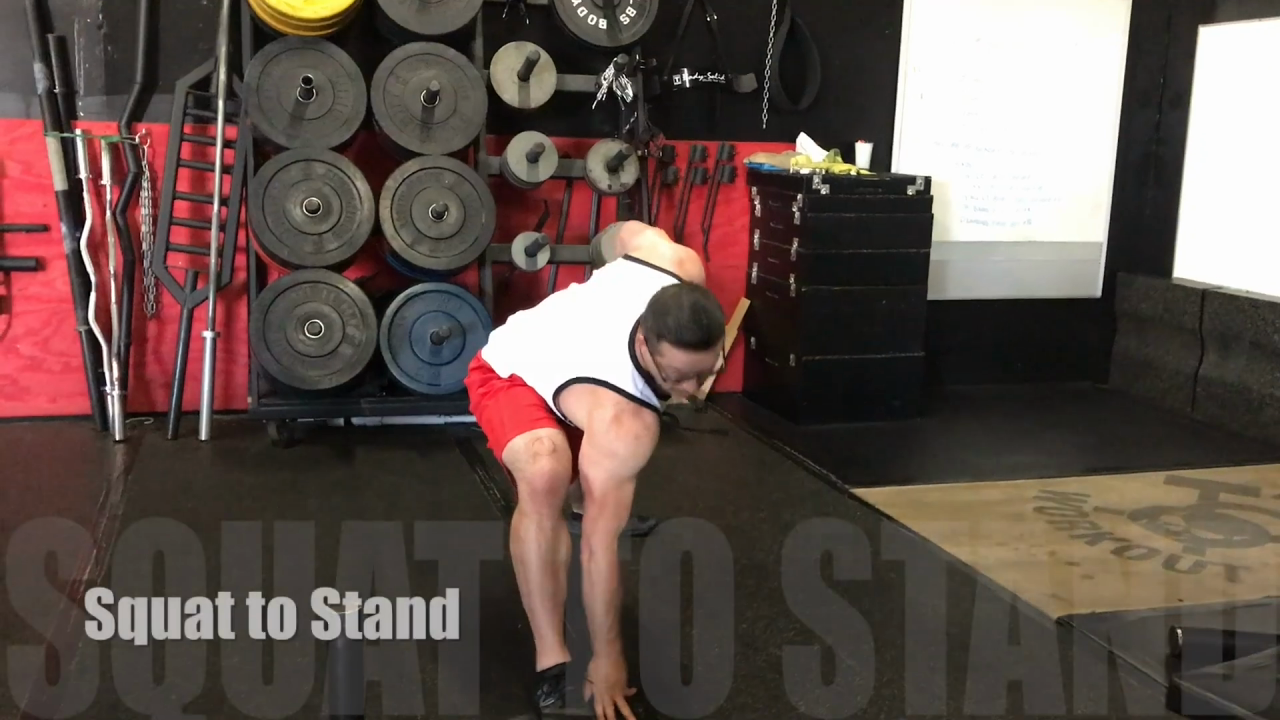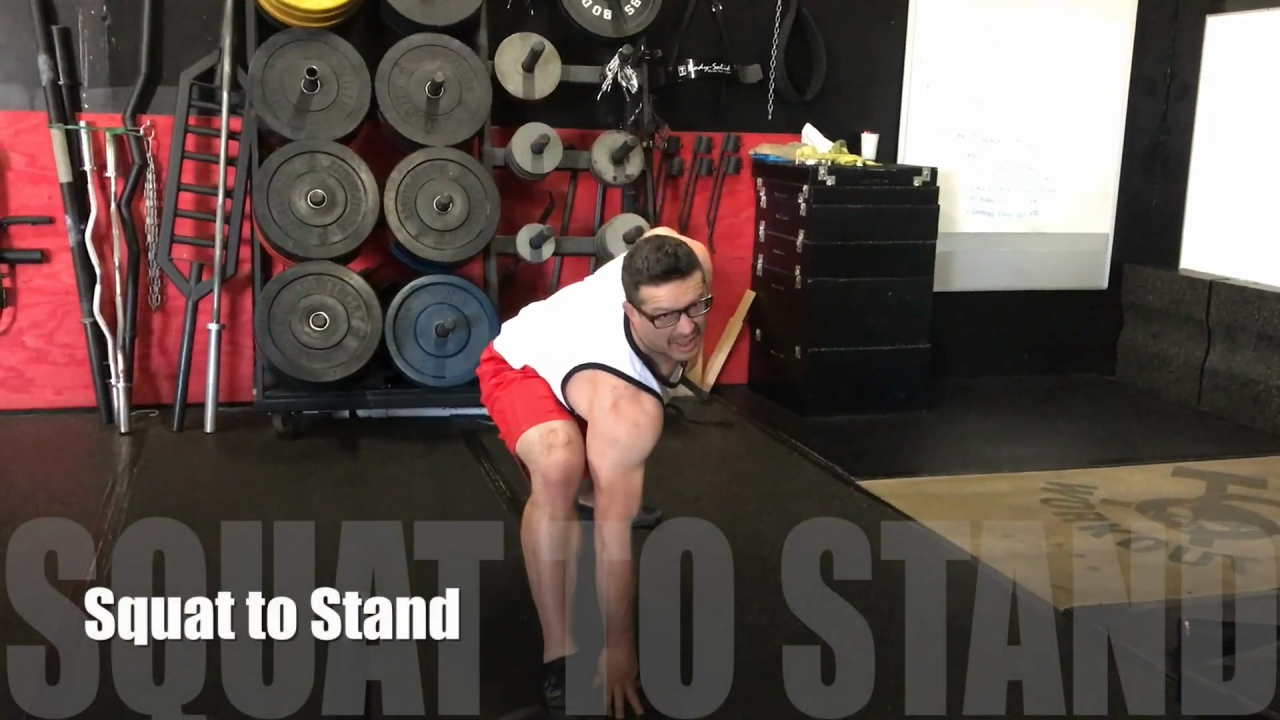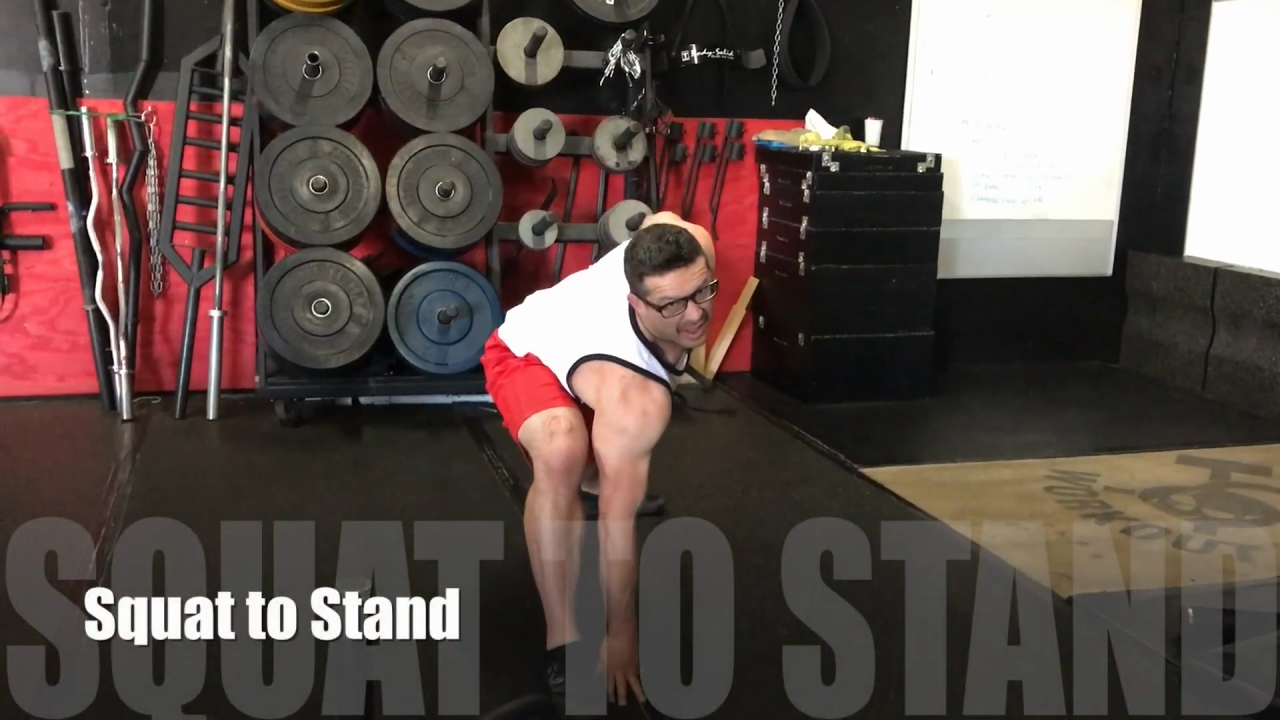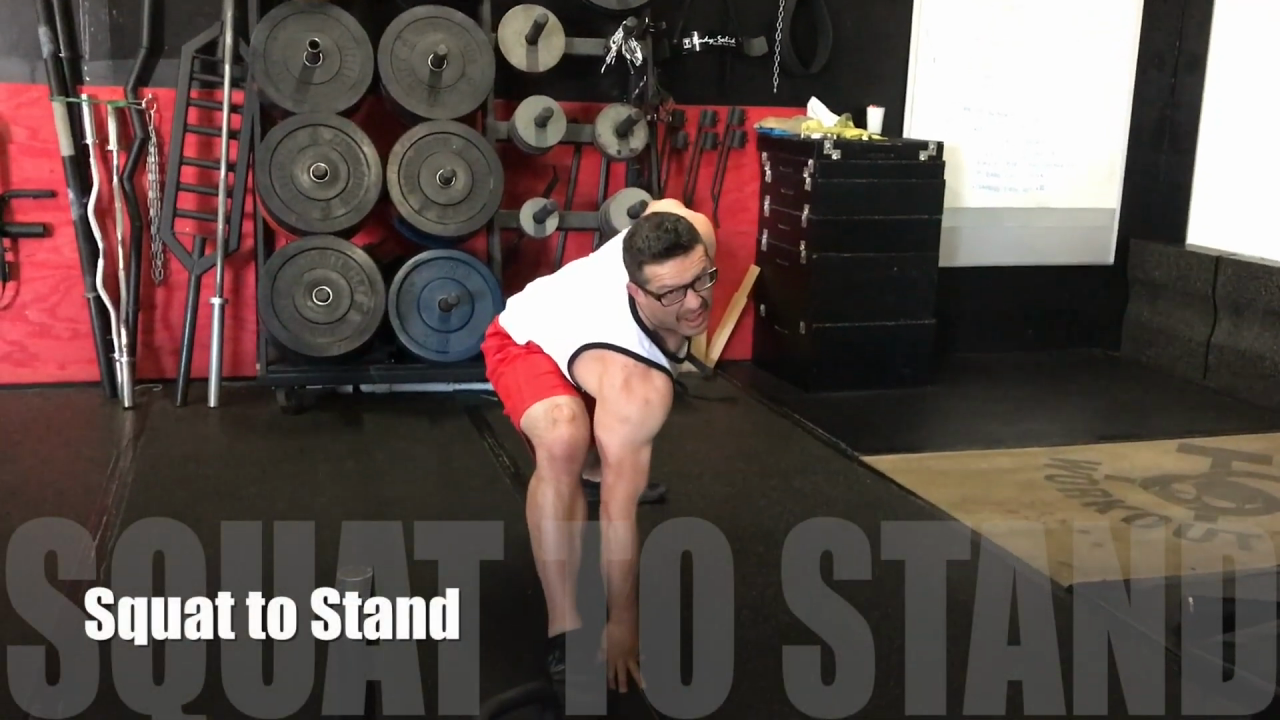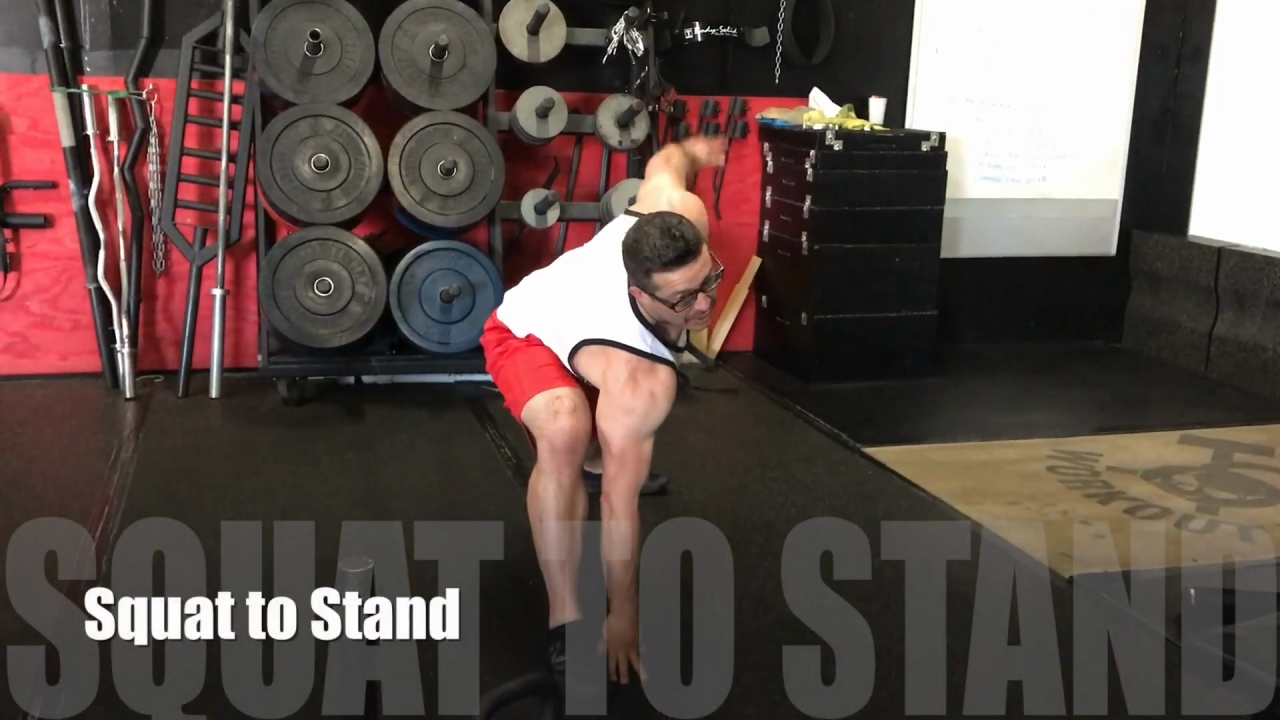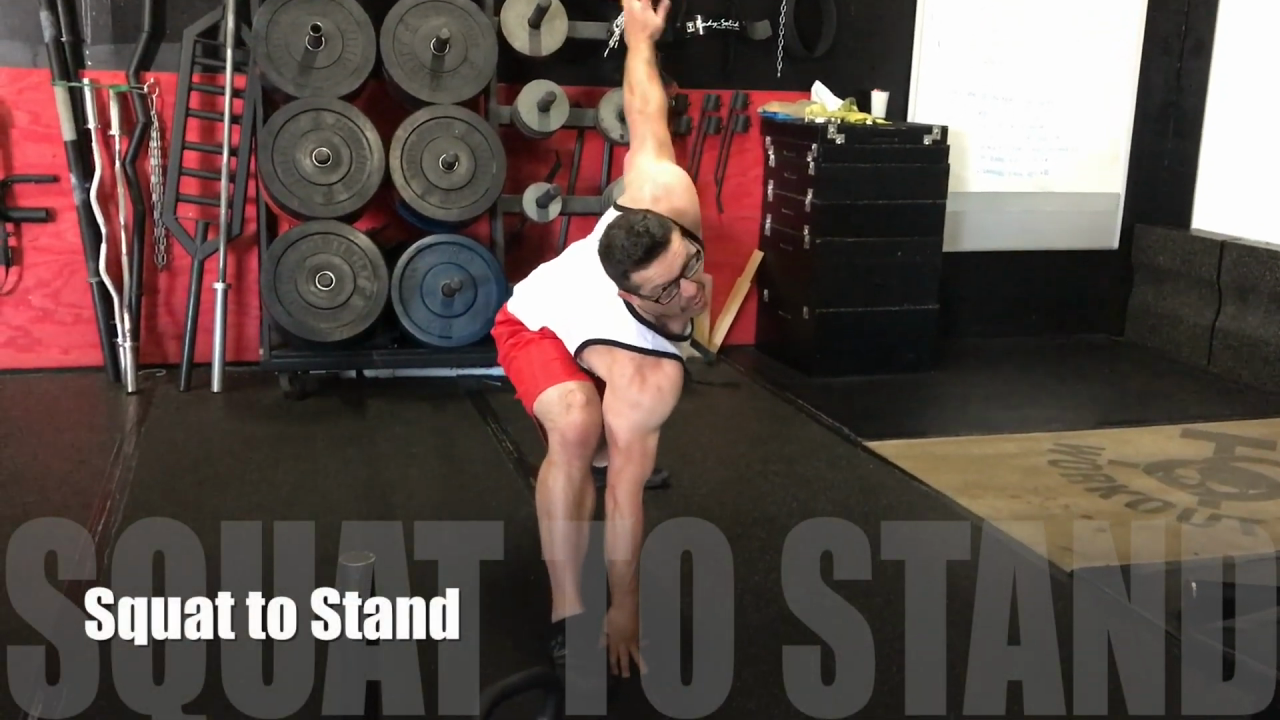
dt=0.3s
person 1, frame 1
left shoulder: (682, 273)
right shoulder: (621, 418)
left elbow: (632, 232)
right elbow: (600, 541)
right wrist: (608, 659)
left hip: (564, 340)
right hip: (510, 372)
right knee: (546, 474)
left ankle: (583, 481)
right ankle: (552, 665)
person 1, frame 2
left shoulder: (688, 260)
right shoulder: (624, 405)
left elbow: (657, 235)
right elbow: (612, 533)
right wrist: (619, 650)
left hip: (566, 333)
right hip: (521, 364)
right knee: (560, 466)
left ankle: (598, 475)
right ankle: (560, 656)
person 1, frame 3
left shoulder: (688, 247)
right shoulder: (632, 393)
left elbow: (659, 217)
right elbow: (617, 519)
right wrist: (622, 639)
left hip: (571, 323)
right hip: (526, 352)
right knee: (561, 453)
left ankle: (596, 464)
right ankle: (563, 644)
person 1, frame 4
left shoulder: (688, 233)
right shoulder: (634, 384)
left elbow: (661, 205)
right elbow: (618, 509)
right wrist: (622, 626)
left hip: (574, 312)
right hip: (527, 340)
right knee: (565, 442)
left ankle: (597, 459)
right ankle: (564, 630)
person 1, frame 5
left shoulder: (682, 218)
right shoulder: (633, 370)
left elbow: (665, 163)
right elbow: (619, 507)
left wrist: (687, 153)
right wrist: (622, 621)
left hip: (561, 303)
right hip: (523, 333)
right knee: (569, 444)
left ankle: (606, 448)
right ankle: (565, 621)
person 1, frame 6
left shoulder: (666, 200)
right shoulder: (648, 374)
left elbow: (644, 118)
right elbow: (624, 495)
right wrist: (624, 613)
left hip: (573, 296)
right hip: (534, 325)
left knee: (625, 437)
right knee: (577, 430)
left ankle: (607, 440)
right ankle: (568, 614)
